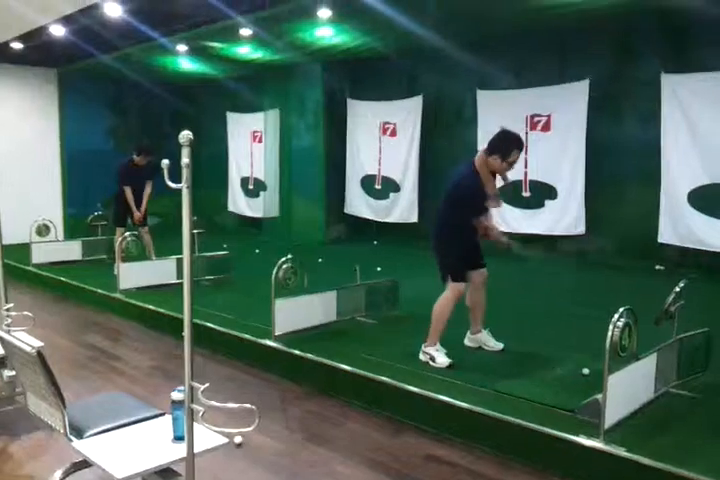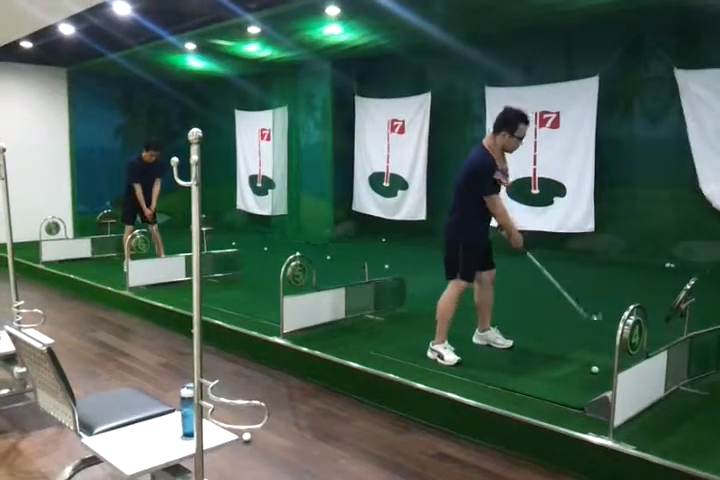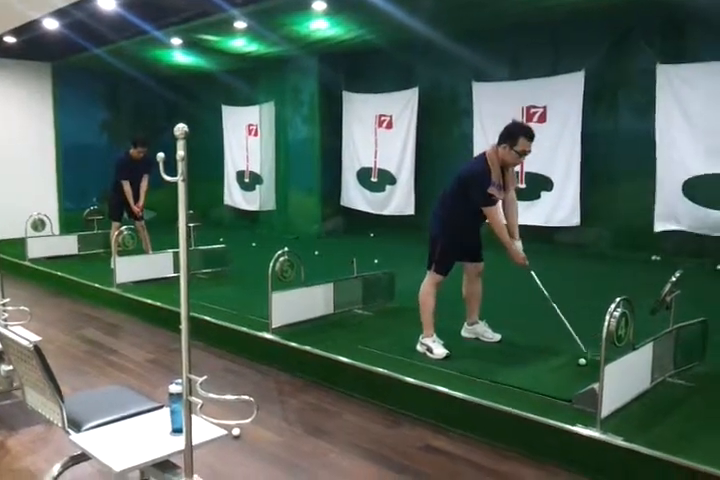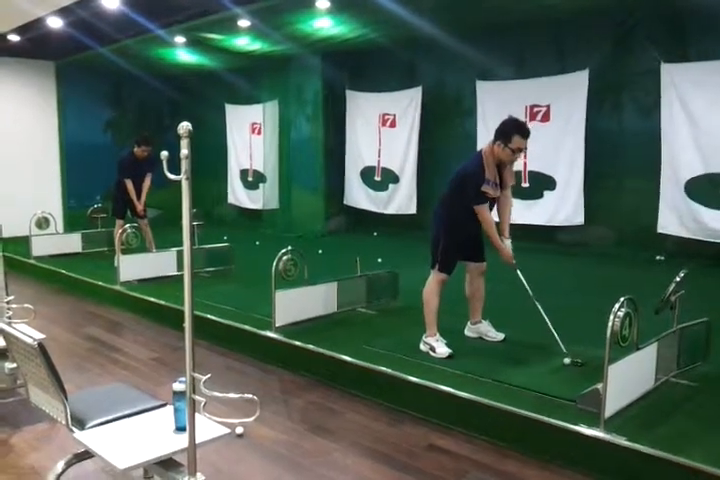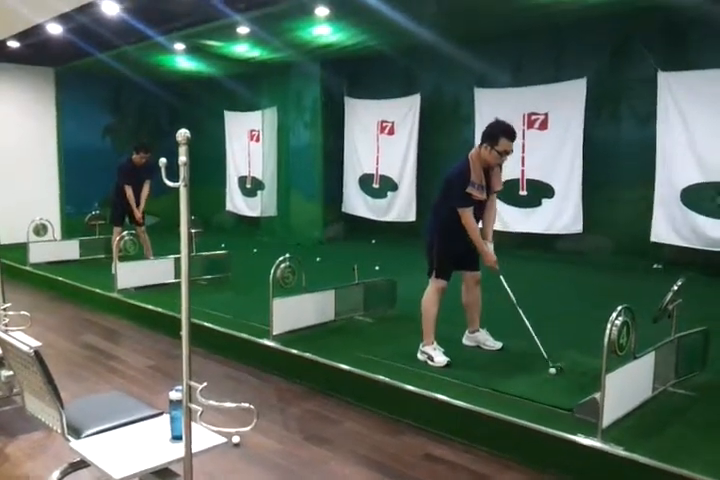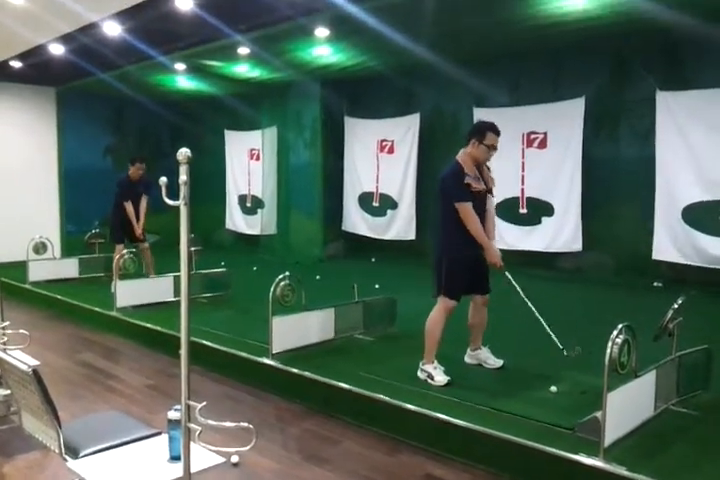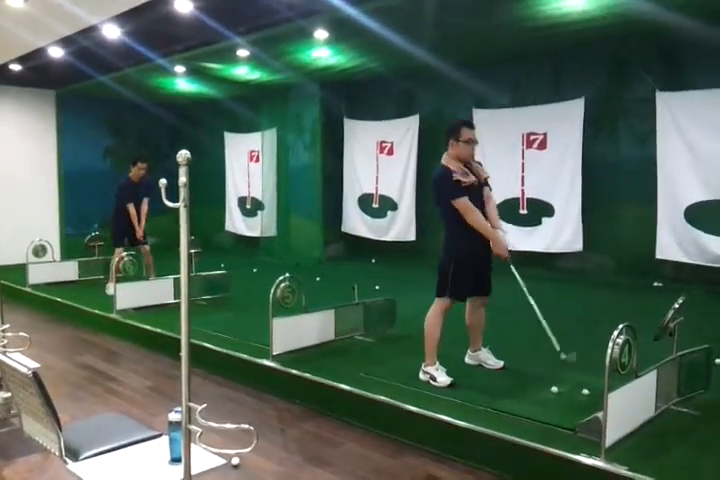
dt=0.7s
person 1, frame 1
left shoulder: (487, 168)
right shoulder: (469, 182)
left elbow: (484, 207)
right elbow: (483, 222)
left wrist: (493, 233)
right wrist: (499, 237)
left hip: (467, 233)
right hip: (448, 237)
left knee: (479, 277)
right knee: (456, 288)
left ankle: (476, 333)
right ankle: (430, 346)
person 1, frame 2
left shoulder: (495, 155)
right shoulder: (484, 163)
left elbow: (495, 197)
right elbow: (494, 205)
left wrist: (507, 227)
right wrist: (514, 232)
left hip: (478, 230)
right hip: (461, 231)
left knee: (487, 277)
right knee: (459, 284)
left ankle: (484, 331)
right ankle: (438, 344)
person 1, frame 3
left shoulder: (505, 164)
right shoulder: (479, 173)
left elbow: (509, 198)
right elbow: (493, 216)
left wrist: (517, 239)
right wrist: (512, 250)
left hip: (469, 224)
right hip: (447, 225)
left knee: (475, 269)
right knee: (435, 277)
left ankle: (472, 324)
right ankle: (427, 338)
person 1, frame 4
left shoulder: (505, 162)
right shoulder: (474, 171)
left elbow: (506, 195)
right elbow: (484, 214)
left wrist: (505, 236)
right wrist: (501, 249)
left hip: (471, 224)
right hip: (449, 223)
left knee: (478, 269)
right knee: (439, 275)
left ankle: (475, 323)
right ankle: (430, 337)
person 1, frame 5
left shoulder: (494, 167)
right shoulder: (460, 174)
left elbow: (491, 202)
right elbow: (466, 217)
left wrist: (488, 241)
right wrist: (484, 252)
left hip: (466, 233)
right hip: (443, 231)
left knee: (473, 278)
right knee: (438, 283)
left ankle: (473, 332)
right ankle: (427, 345)
person 1, frame 6
left shoulder: (483, 172)
right shoulder: (454, 174)
left elbow: (488, 207)
right elbow: (467, 215)
left wrist: (491, 242)
right wrist: (489, 247)
left hip: (475, 249)
right hip: (453, 250)
left knee: (481, 298)
right knee: (446, 303)
left ankle: (476, 350)
right ankle: (427, 364)
person 1, frame 7
left shoulder: (476, 168)
right shoulder: (444, 175)
left elbow: (488, 199)
right elbow: (467, 210)
left wrist: (497, 231)
right wrist: (494, 238)
left hip: (480, 246)
right hip: (458, 248)
left knee: (479, 299)
right knee: (443, 302)
left ankle: (475, 351)
right ankle: (429, 365)
person 2, frame 1
left shoulder: (150, 166)
right shoulder: (125, 167)
left elbow: (148, 186)
right elbow: (127, 190)
left wrist: (143, 207)
right wrist: (134, 212)
left hip: (139, 201)
right hip: (122, 201)
left knee: (144, 229)
right knee: (120, 231)
left ankle: (153, 258)
person 2, frame 2
left shoulder: (159, 164)
right shoulder: (134, 164)
left elbow: (157, 184)
right elbow: (137, 188)
left wrist: (153, 204)
right wrist: (144, 208)
left hip: (148, 199)
right hip: (131, 199)
left knee: (154, 227)
right knee: (129, 228)
left ankle: (162, 256)
person 2, frame 3
left shoulder: (146, 161)
right shoulder: (122, 161)
left elbow: (144, 181)
right elbow: (126, 185)
left wrist: (141, 201)
right wrist: (132, 206)
left hip: (135, 196)
right hip: (118, 196)
left knee: (141, 224)
right knee: (116, 225)
left ankle: (149, 253)
right ankle: (114, 257)
person 2, frame 4
left shoulder: (150, 160)
right shoulder: (125, 160)
left elbow: (147, 179)
right elbow: (128, 183)
left wrist: (142, 200)
right wrist: (135, 203)
left hip: (138, 194)
right hip: (122, 194)
left knee: (144, 222)
right knee: (120, 223)
left ankle: (153, 251)
right ankle: (118, 255)
person 2, frame 5
left shoulder: (148, 167)
right shoulder: (124, 167)
left elbow: (146, 186)
right elbow: (128, 190)
left wrist: (141, 206)
right wrist: (135, 210)
left hip: (137, 202)
right hip: (120, 201)
left knee: (142, 230)
right knee: (117, 230)
left ankle: (150, 258)
right ankle: (115, 262)
person 2, frame 6
left shoulder: (145, 182)
right shoulder: (122, 183)
left elbow: (143, 202)
right elbow: (128, 206)
left wrist: (141, 223)
right wrist: (135, 226)
left hip: (137, 219)
right hip: (119, 218)
left knee: (145, 246)
right knee: (119, 249)
left ankle: (152, 276)
right ankle: (115, 281)
person 2, frame 7
left shoulder: (145, 184)
right shoulder: (124, 185)
left elbow: (144, 204)
right elbow: (130, 208)
left wrist: (142, 225)
right wrist: (137, 229)
left hip: (137, 221)
right hip: (120, 221)
left knee: (146, 249)
right knee: (119, 251)
left ankle: (152, 278)
right ankle: (111, 283)
